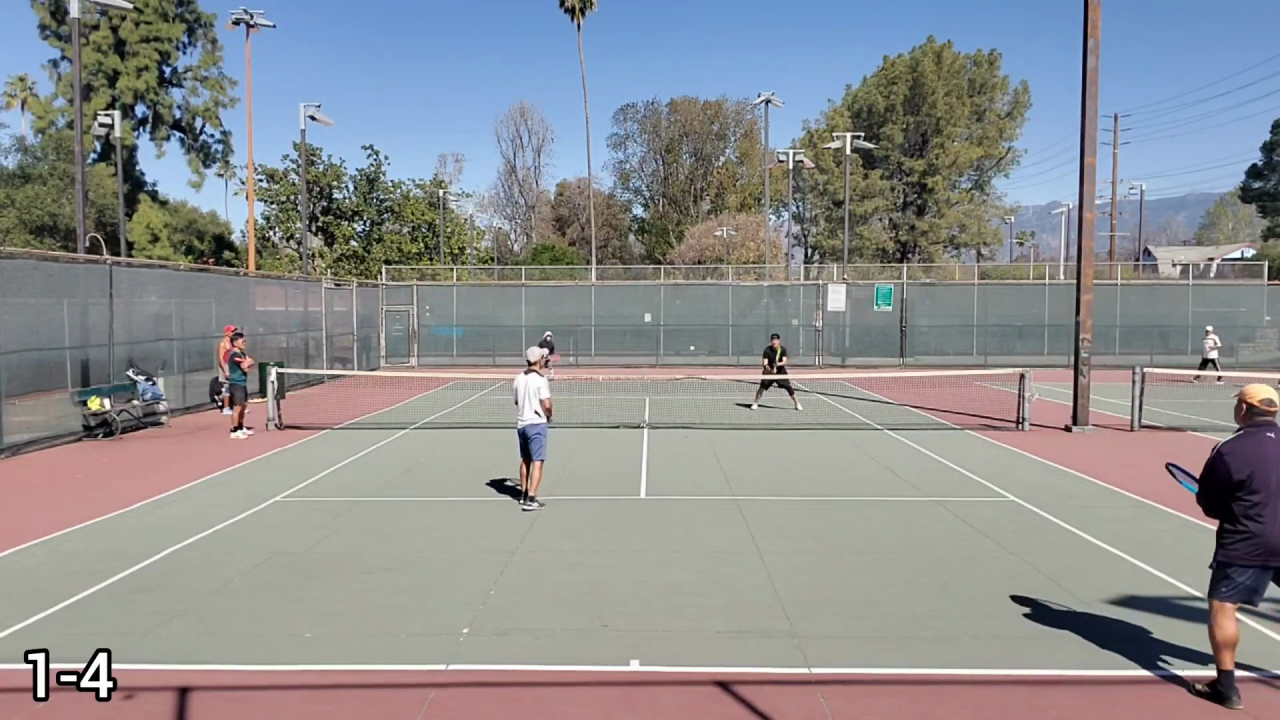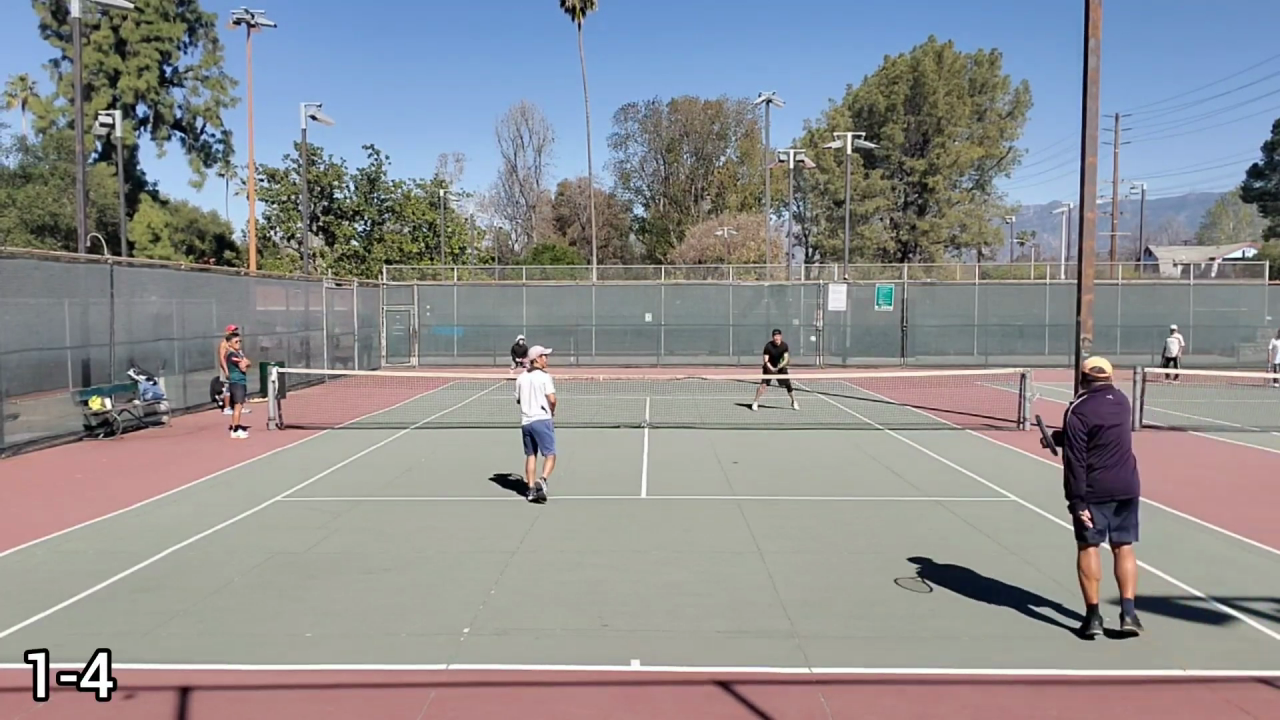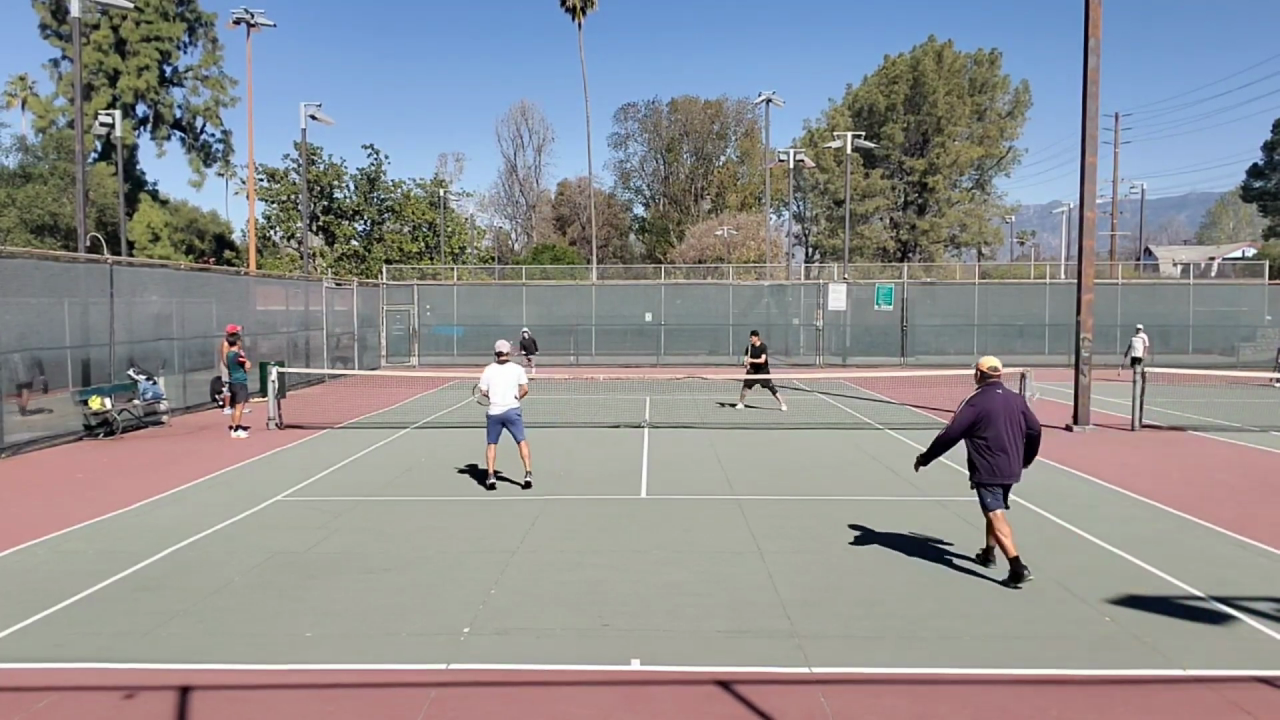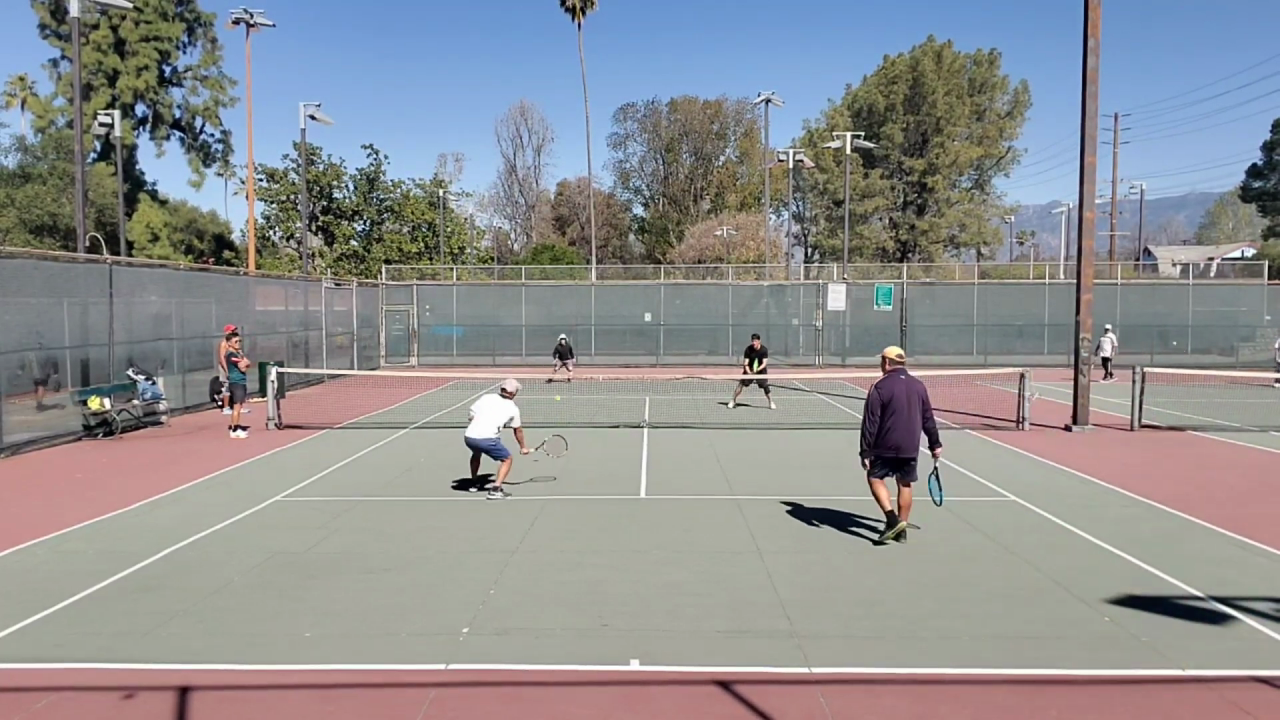
dt=1s
person 1, frame 1
left shoulder: (1228, 451)
left elbow: (1208, 504)
left wrist: (1231, 506)
left hip: (1244, 546)
left knee: (1221, 606)
left ankle: (1225, 686)
person 1, frame 2
left shoulder: (1078, 410)
right shoulder: (1122, 401)
left elbow: (1076, 458)
left wrist: (1078, 502)
right wrist: (1060, 436)
left hip: (1095, 490)
right hip: (1126, 487)
left knee: (1087, 548)
right knee: (1124, 548)
left ankle: (1093, 617)
right ankle: (1128, 612)
person 1, frame 3
left shoulder: (974, 403)
right shoulder: (1018, 400)
left elbow: (950, 436)
right elbow: (1034, 432)
left wrist: (925, 457)
right wrist: (1025, 460)
left hip: (986, 471)
right hip: (1010, 469)
left knee: (994, 516)
right knee: (997, 509)
left ankle: (1018, 567)
right ankle: (989, 554)
person 1, frame 4
left shoulder: (880, 387)
right shoulder: (918, 386)
left elbow: (871, 422)
right elbow: (928, 418)
left wrist: (865, 451)
right wrist: (934, 444)
left hip: (886, 447)
right hip: (910, 447)
left knee: (876, 480)
right knee: (906, 485)
left ankle: (892, 517)
right ankle: (900, 529)
